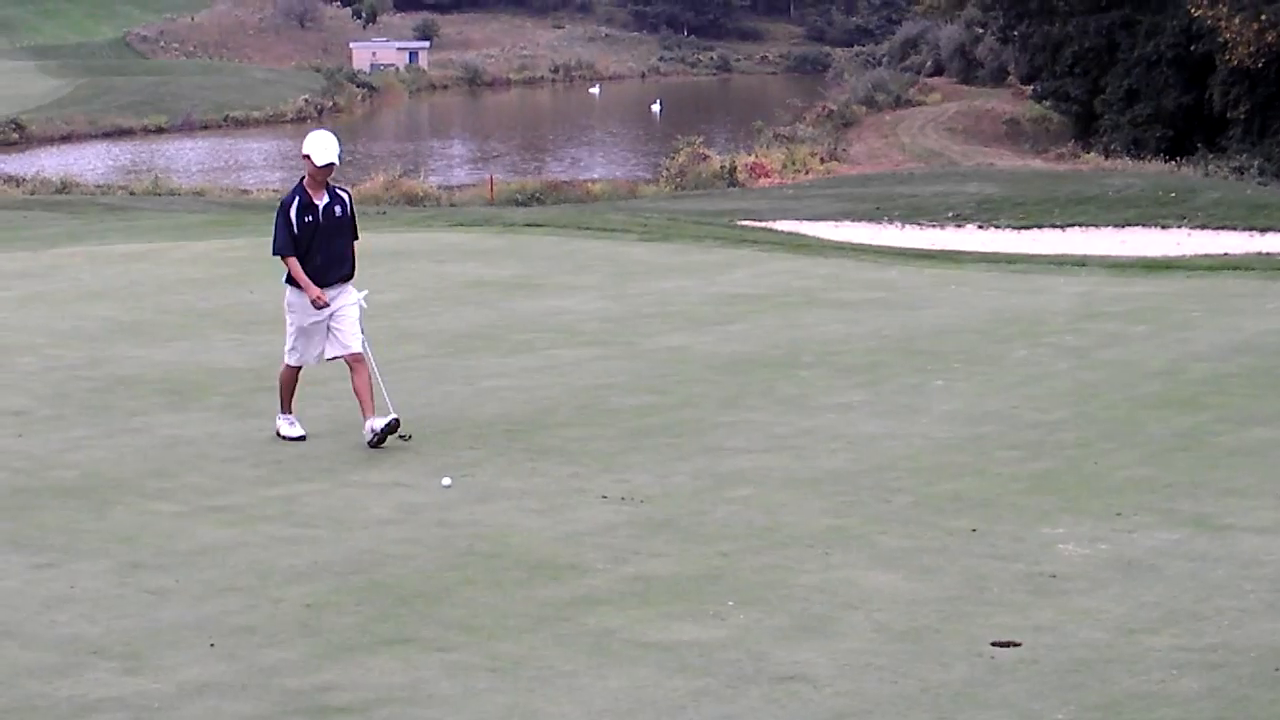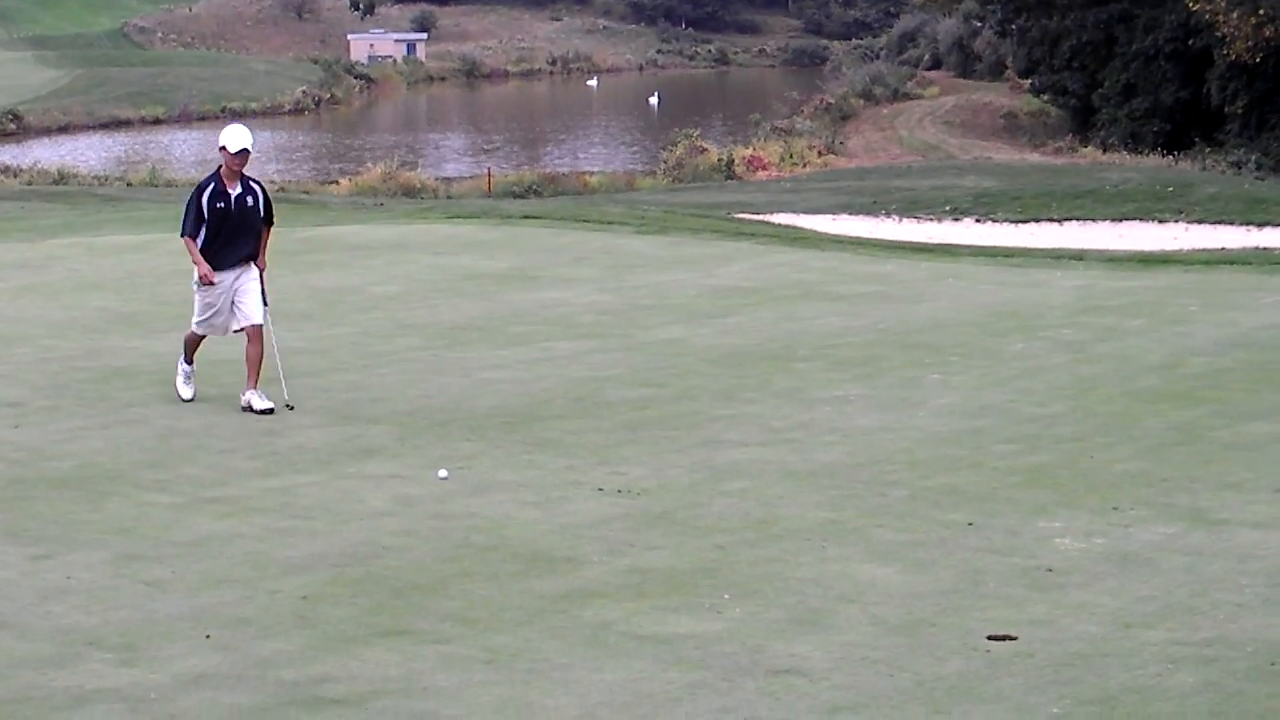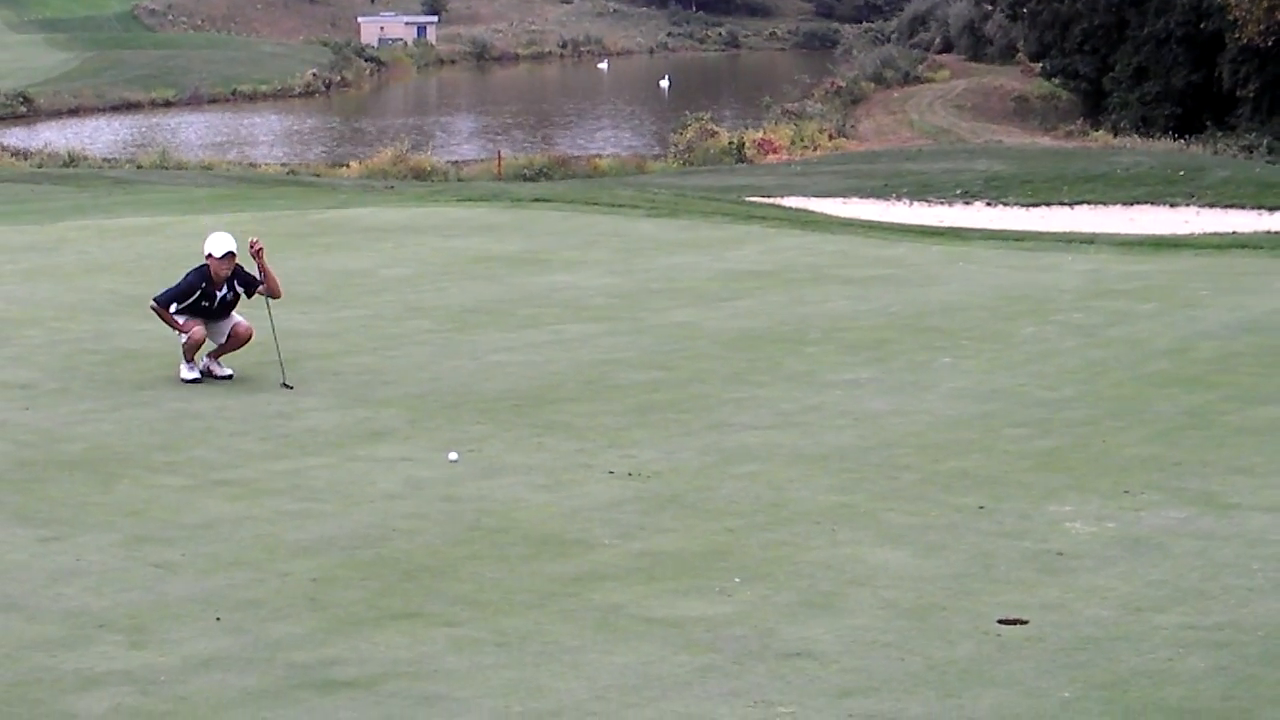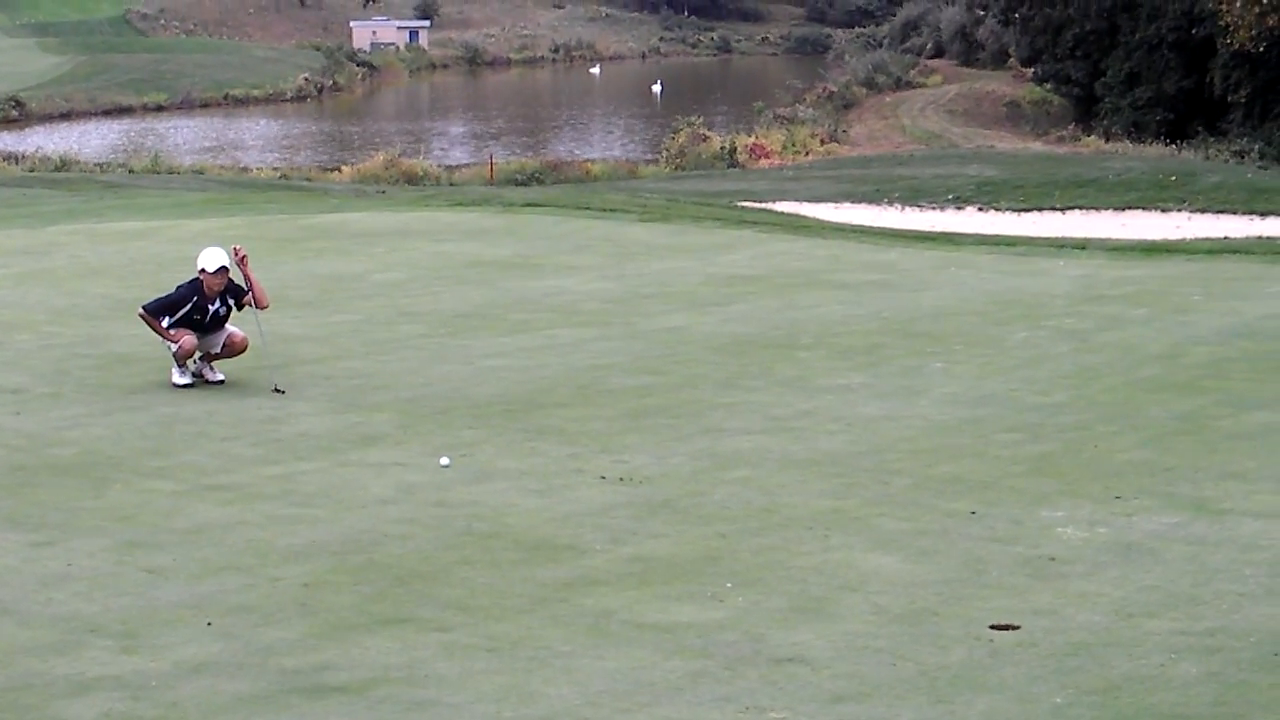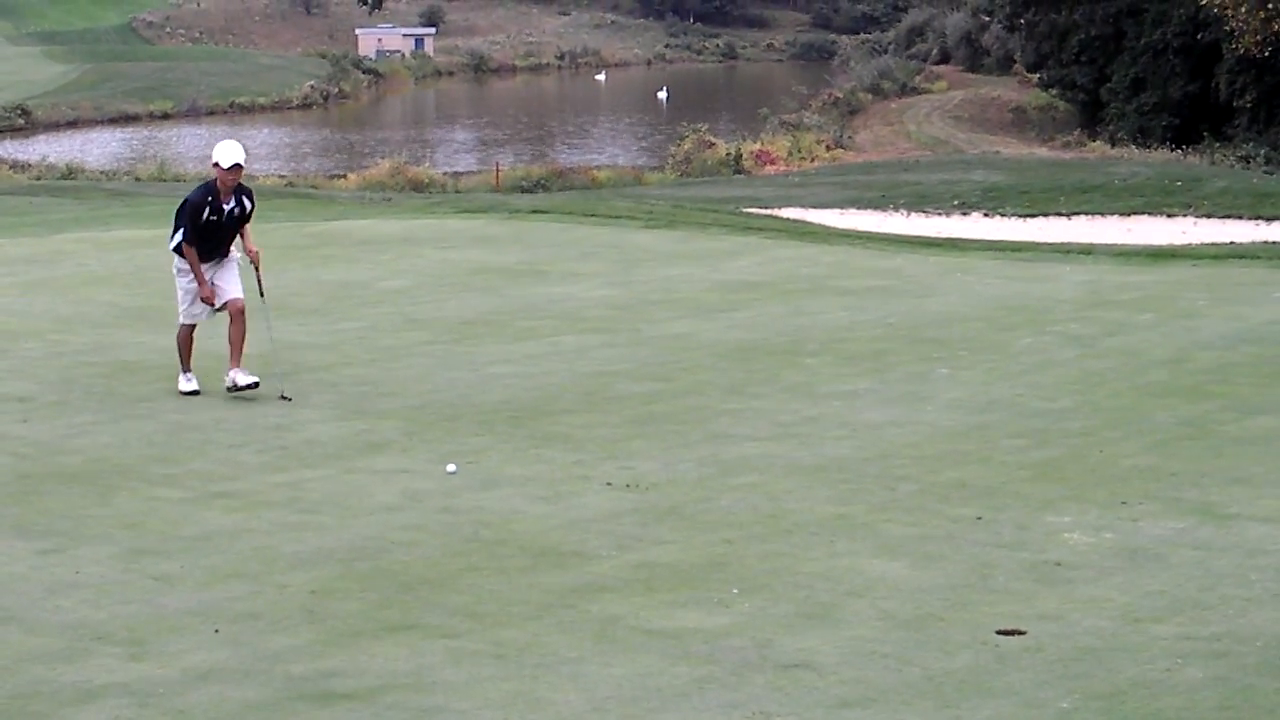
dt=1s
person 1, frame 1
left shoulder: (343, 199)
right shoulder: (291, 204)
right elbow: (287, 254)
left wrist: (347, 282)
right wrist: (309, 288)
left hip: (342, 292)
right hip: (305, 295)
left knee: (356, 357)
right knee: (296, 361)
left ankle: (371, 422)
right ankle: (285, 417)
person 1, frame 2
left shoulder: (256, 189)
right shoulder: (205, 190)
left elbow: (266, 222)
right elbow: (189, 234)
left wrist: (261, 254)
right wrist: (200, 263)
left hip: (246, 271)
right hip: (212, 274)
left knee: (255, 328)
right knee: (200, 329)
left ankle: (251, 393)
right ankle: (186, 367)
person 1, frame 3
left shoulder: (239, 276)
right shoulder: (195, 281)
left elbow: (275, 293)
right elbow: (156, 305)
left wrist: (261, 262)
right wrist: (179, 327)
left hip: (218, 319)
right hip: (187, 317)
left knee: (244, 331)
right knee: (198, 334)
left ankle: (210, 360)
right ankle: (188, 363)
person 1, frame 4
left shoulder: (230, 290)
right shoulder: (187, 294)
left elbow: (262, 303)
right elbow: (144, 312)
left wrist: (246, 270)
right wrist: (169, 336)
left hip: (211, 333)
right hip: (181, 331)
left knee: (240, 342)
right knee: (189, 344)
left ankle: (203, 364)
right ankle: (180, 367)
person 1, frame 5
left shoulder: (245, 196)
right shoulder: (198, 200)
right elbow: (188, 245)
left wrist: (248, 244)
right wrist: (202, 283)
left hip: (224, 259)
right hip: (191, 262)
left knee: (237, 308)
right knee: (189, 322)
left ankle: (235, 373)
right ankle: (186, 374)
